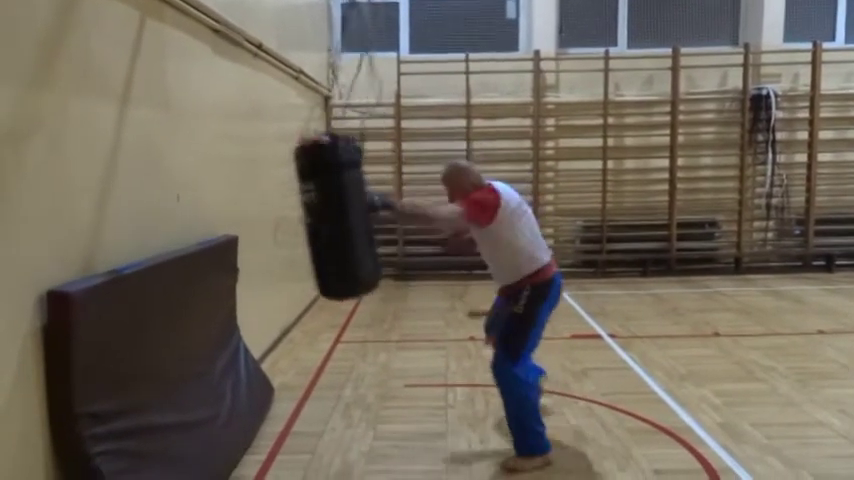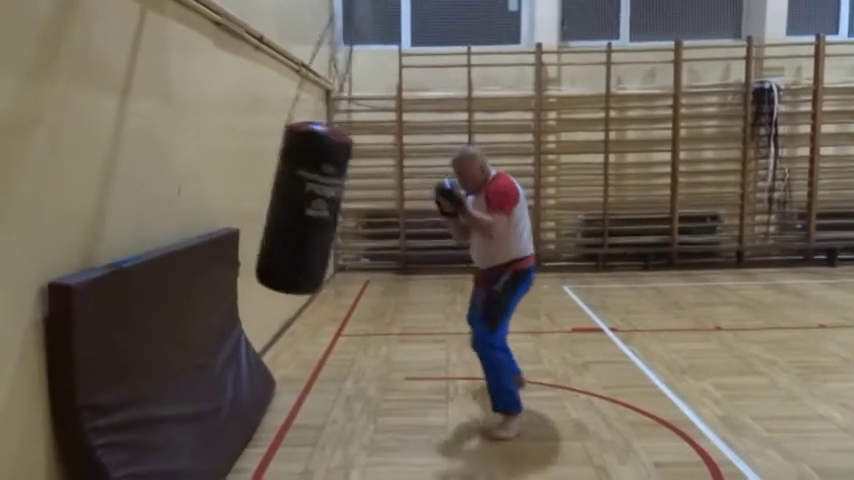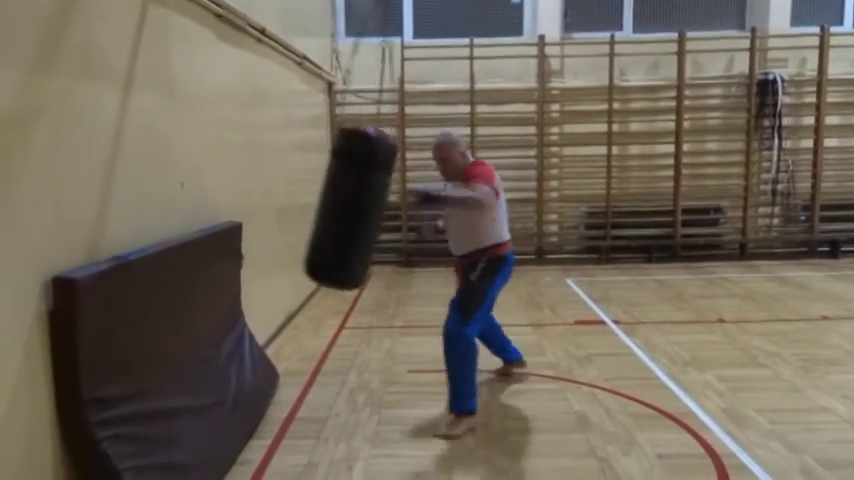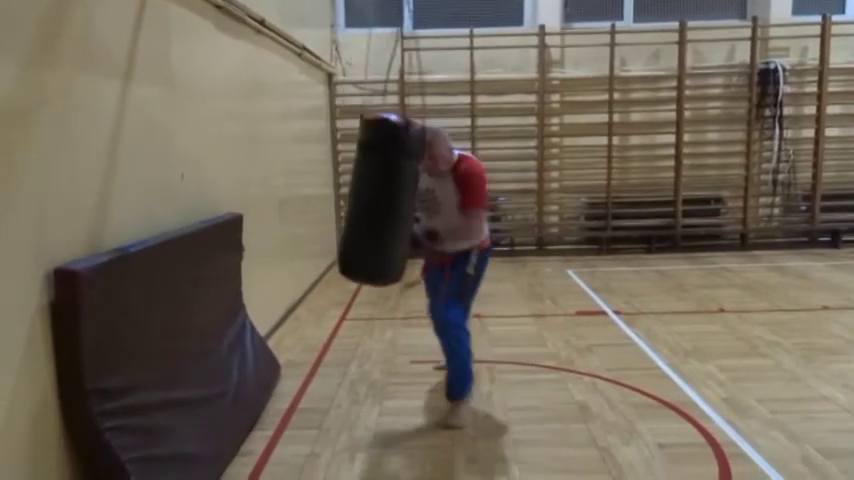
dt=0.4s
person 1, frame 1
left shoulder: (484, 198)
right shoulder: (493, 194)
left elbow: (443, 216)
left wrist: (392, 206)
left hip: (536, 286)
right hip: (524, 283)
left knee: (506, 366)
right knee: (498, 332)
left ankle: (535, 450)
right ankle: (531, 378)
person 1, frame 2
left shoulder: (502, 187)
right shoulder: (473, 194)
left elbow: (492, 230)
right elbow: (464, 236)
left wrist: (464, 212)
right wrist: (450, 212)
left hip: (513, 271)
right hip: (490, 271)
left knee: (484, 337)
right knee: (479, 322)
left ankle: (511, 413)
right ankle: (510, 374)
person 1, frame 3
left shoulder: (480, 172)
right shoulder: (449, 175)
left elbow: (482, 200)
right elbow: (455, 220)
left wrist: (437, 196)
left hip: (491, 259)
right hip: (469, 259)
left knee: (457, 329)
right knee: (477, 316)
left ankle: (464, 413)
right ankle: (514, 360)
person 1, frame 4
left shoulder: (468, 170)
right shoulder: (420, 168)
left elbow: (475, 226)
left wrist: (432, 235)
left hip: (468, 254)
right hip: (437, 251)
left knee: (449, 318)
right knee: (443, 307)
left ankle: (459, 398)
right ankle: (456, 355)
